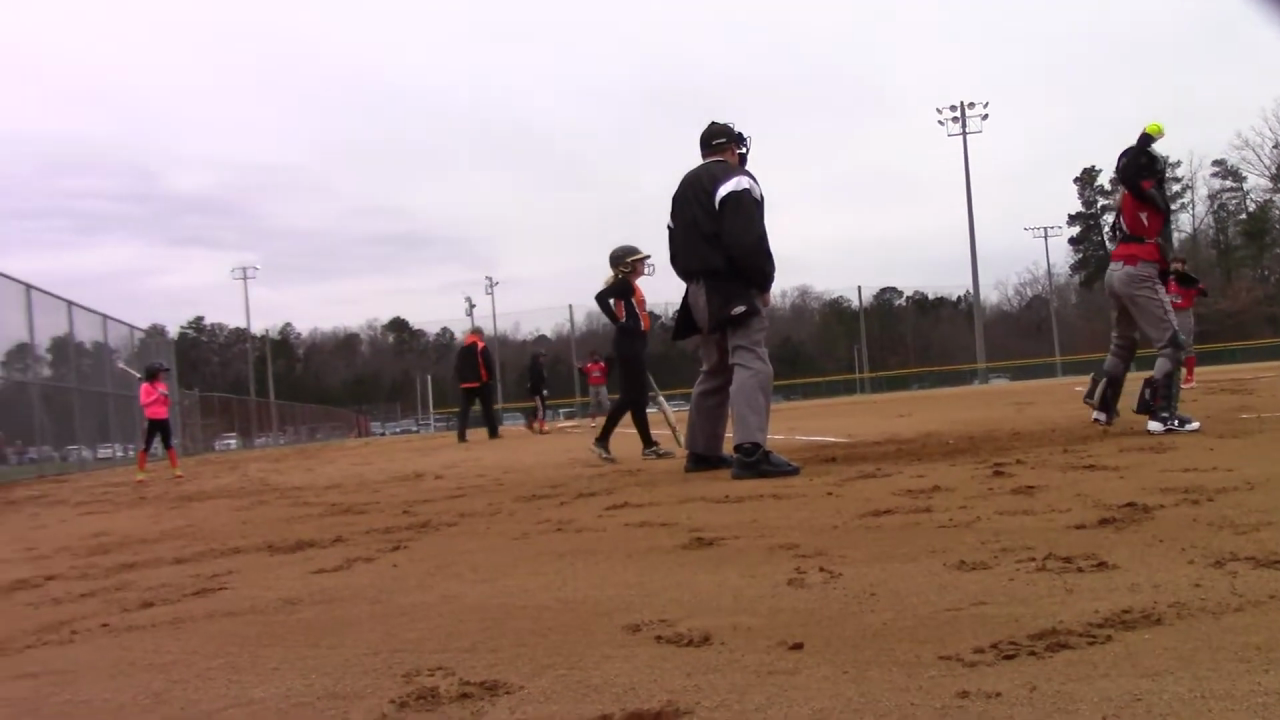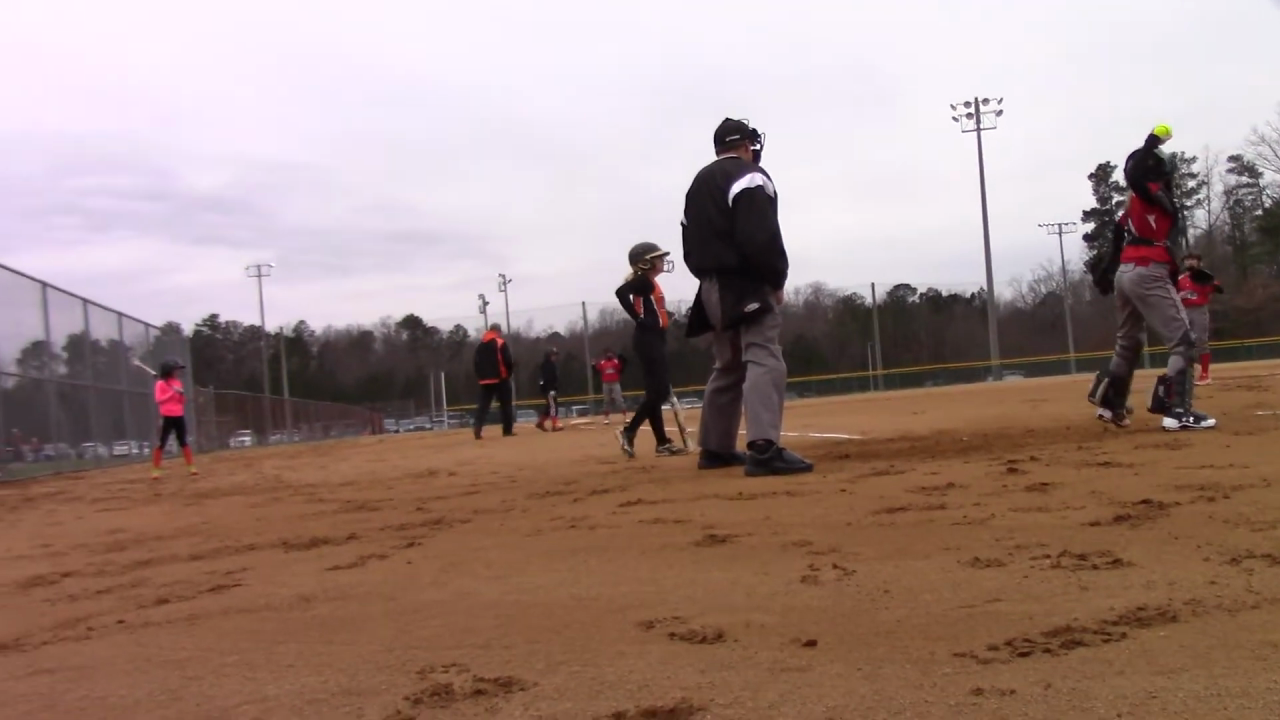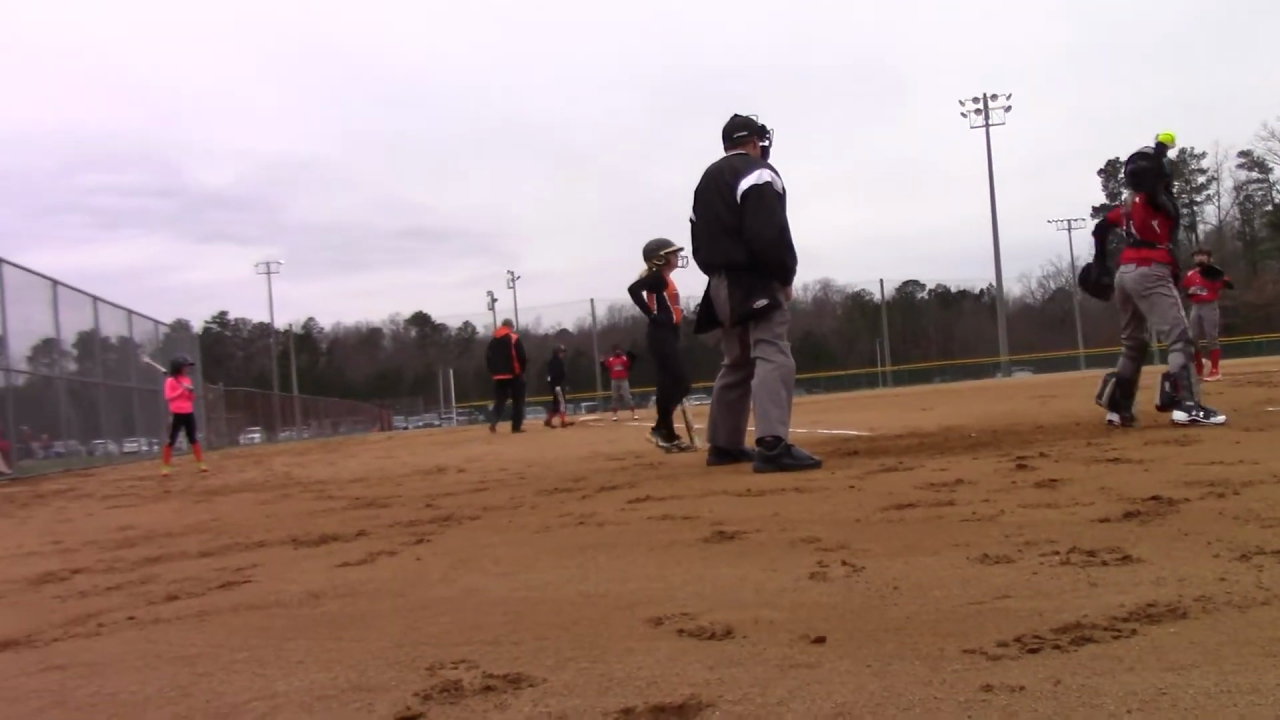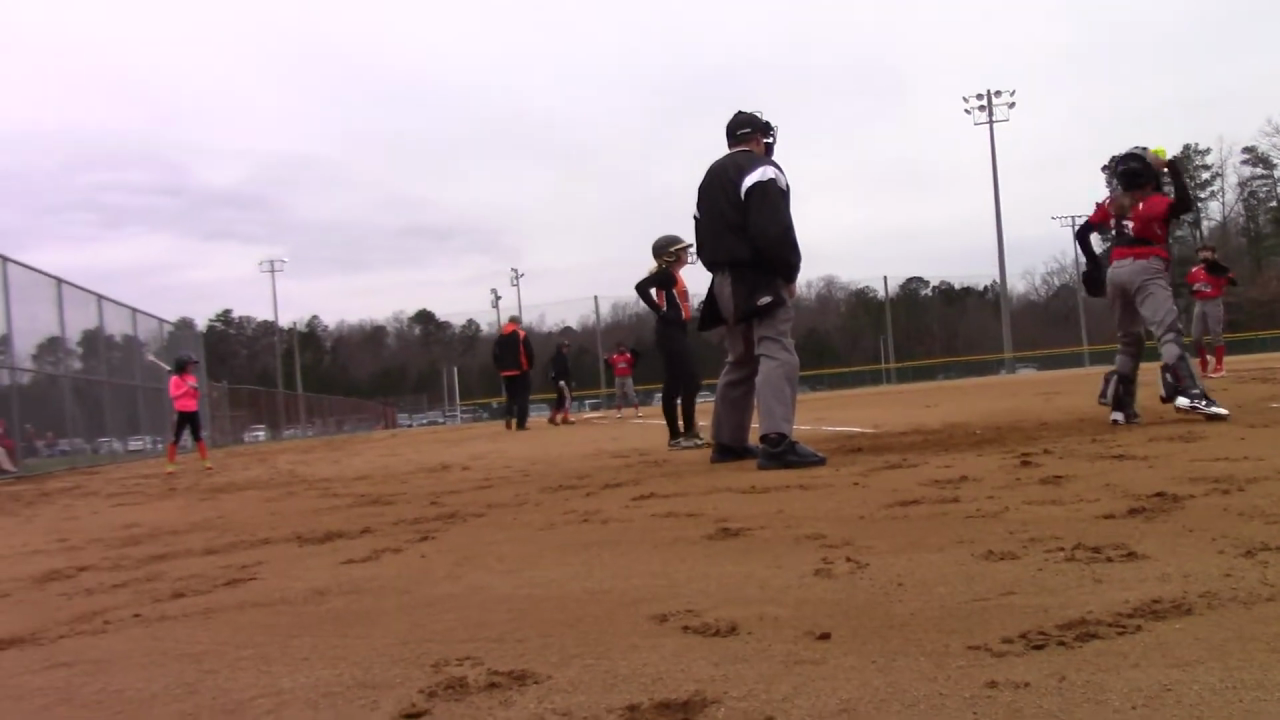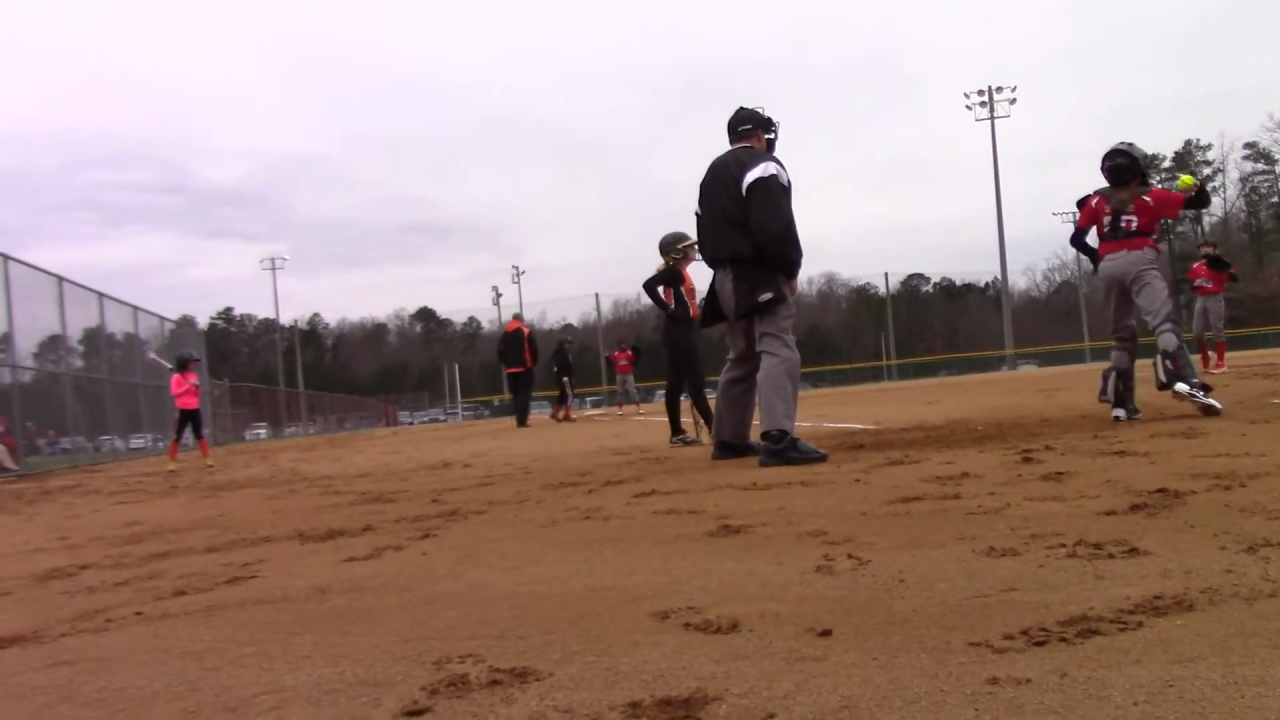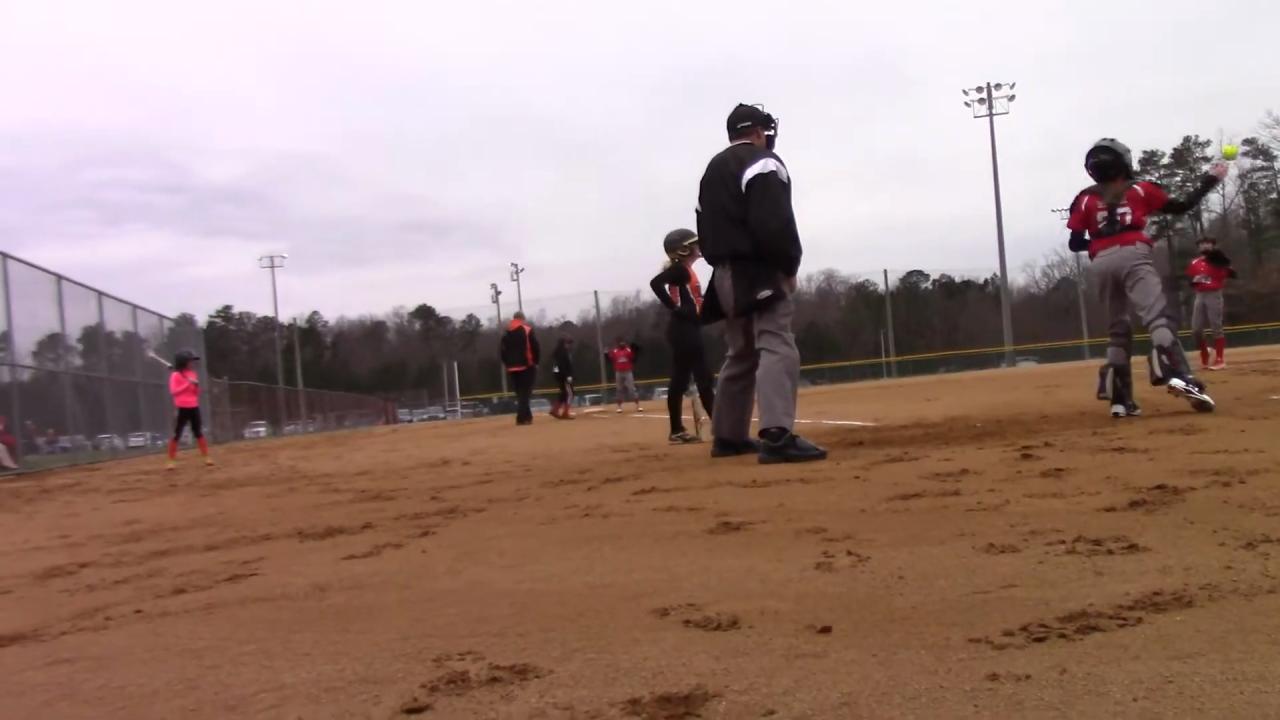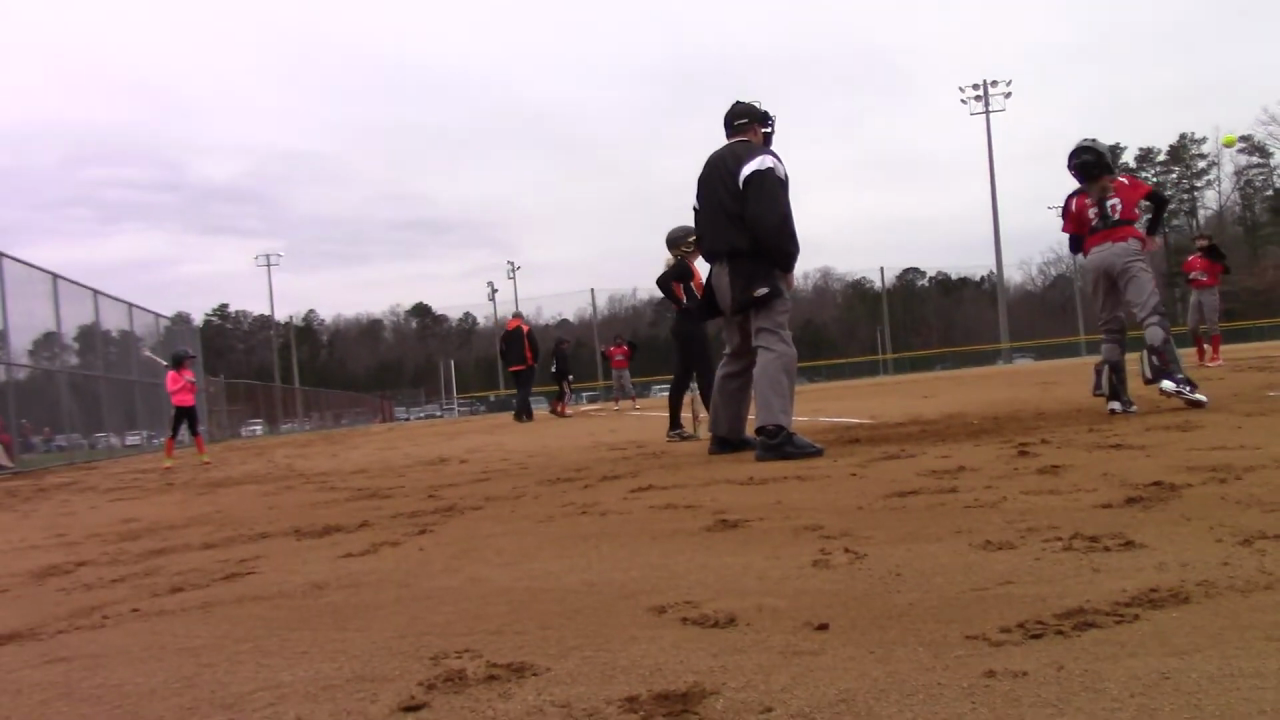
dt=0.1s
person 1, frame 1
left shoulder: (683, 188)
right shoulder: (736, 180)
left elbow: (677, 247)
right elbow: (747, 241)
left wrist: (696, 280)
right wrist: (764, 283)
left hip: (699, 291)
right hip: (732, 288)
left knee: (715, 370)
right knee: (750, 364)
left ankle: (702, 451)
right ankle: (750, 452)
person 1, frame 2
left shoulder: (697, 185)
right shoulder: (749, 177)
left elbow: (690, 244)
right elbow: (760, 238)
left wrist: (710, 277)
right wrist: (777, 280)
left hip: (712, 289)
right hip: (745, 285)
left knee: (728, 367)
right knee: (764, 361)
left ankle: (715, 448)
right ankle: (764, 449)
person 1, frame 3
left shoulder: (705, 181)
right shoulder: (758, 173)
left elbow: (699, 240)
right elbow: (769, 234)
left wrist: (719, 273)
right wrist: (786, 276)
left hip: (721, 285)
right hip: (754, 281)
left knee: (736, 364)
right knee: (772, 357)
left ankle: (724, 444)
right ankle: (772, 445)
person 1, frame 4
left shoulder: (710, 178)
right shoulder: (761, 170)
left elbow: (703, 237)
right elbow: (773, 231)
left wrist: (722, 270)
right wrist: (789, 273)
left hip: (725, 282)
right hip: (758, 278)
left knee: (740, 361)
right knee: (776, 354)
left ankle: (728, 441)
right ankle: (776, 442)
person 1, frame 5
left shoulder: (711, 174)
right shoulder: (763, 166)
left elbow: (705, 233)
right elbow: (775, 228)
left wrist: (723, 267)
right wrist: (791, 269)
left hip: (727, 278)
right hip: (760, 275)
left knee: (741, 358)
right knee: (778, 351)
left ankle: (729, 438)
right ankle: (778, 439)
person 1, frame 6
left shoulder: (712, 171)
right shoulder: (762, 163)
left elbow: (705, 231)
right elbow: (774, 224)
left wrist: (723, 264)
right wrist: (790, 267)
left hip: (725, 275)
right hip: (758, 272)
left knee: (741, 355)
right knee: (777, 348)
left ankle: (728, 436)
right ankle: (777, 436)
person 1, frame 7
left shoulder: (709, 168)
right shoulder: (760, 160)
left elbow: (703, 227)
right elbow: (772, 221)
left wrist: (720, 261)
right wrist: (787, 264)
left hip: (723, 272)
right hip: (756, 269)
left knee: (738, 353)
right knee: (774, 346)
left ankle: (725, 433)
right ankle: (774, 434)
person 2, frame 1
left shoulder: (1128, 198)
right shoulder: (1145, 193)
right elbow: (1130, 179)
right wrist: (1144, 143)
left hip: (1115, 273)
right hip: (1138, 273)
left knee: (1122, 344)
right knee: (1169, 343)
left ankle: (1103, 407)
right ankle: (1162, 414)
person 2, frame 2
left shoulder: (1134, 202)
right shoulder: (1151, 196)
left elbow: (1118, 233)
right elbow: (1140, 182)
right wrist: (1152, 144)
left hip: (1124, 274)
right hip: (1149, 275)
left knee: (1128, 343)
right knee: (1180, 341)
left ankle: (1111, 404)
right ankle: (1177, 411)
person 2, frame 3
left shoulder: (1130, 203)
right shoulder: (1155, 200)
left elbow: (1101, 229)
right elbow: (1150, 189)
left wrist: (1099, 266)
right wrist: (1159, 150)
left hip: (1124, 275)
right hip: (1150, 275)
left knee: (1133, 344)
right knee: (1178, 340)
left ankle: (1118, 408)
right ankle: (1186, 405)
person 2, frame 4
left shoulder: (1110, 203)
right shoulder: (1152, 203)
left elbow: (1082, 234)
right elbow: (1183, 203)
left wrist: (1092, 265)
right wrist: (1172, 167)
left hip: (1115, 271)
right hip: (1146, 270)
left knee: (1129, 339)
right knee: (1168, 332)
left ankle: (1121, 406)
right ankle: (1187, 394)
person 2, frame 5
left shoulder: (1096, 200)
right shoulder: (1151, 197)
left elbow: (1076, 239)
right elbow: (1201, 202)
left wrist: (1095, 257)
left hip: (1108, 266)
right hip: (1139, 261)
left knee: (1122, 335)
right knee: (1165, 322)
left ankle: (1122, 403)
right ankle: (1185, 381)
person 2, frame 6
left shoulder: (1085, 199)
right shoulder: (1140, 189)
left elbow: (1075, 244)
right elbow: (1182, 207)
right wrist: (1210, 180)
left hip: (1101, 262)
right hip: (1133, 255)
left knee: (1118, 330)
right knee: (1159, 317)
left ankle: (1120, 399)
right ankle: (1180, 376)
person 2, frame 7
left shoulder: (1074, 201)
right shoulder: (1125, 183)
left elbow: (1074, 245)
right elbow: (1159, 201)
right wrist: (1151, 233)
left hip: (1094, 259)
right hip: (1125, 251)
left knee: (1111, 326)
right knee: (1151, 314)
left ankle: (1115, 395)
right ankle: (1172, 377)
person 3, frame 1
left shoulder: (631, 287)
right shoulder: (624, 284)
right elbow: (601, 297)
right wrist: (618, 323)
left hip: (634, 345)
right hip: (628, 344)
left knee: (639, 397)
right knee: (631, 396)
left ankle: (649, 445)
right ankle: (602, 440)
person 3, frame 2
left shoulder: (651, 284)
right shoulder: (643, 281)
right elbow: (620, 292)
right wrist: (638, 318)
left hip: (654, 340)
right hip: (647, 340)
left knee: (657, 391)
right knee: (658, 390)
left ankle: (661, 442)
right ankle: (629, 431)
person 3, frame 3
left shoulder: (665, 280)
right shoulder: (657, 277)
right elbow: (633, 289)
right wrist: (651, 315)
left hip: (667, 337)
right hip: (661, 336)
left knee: (668, 386)
right knee: (680, 383)
left ankle: (669, 437)
right ankle: (660, 429)
person 3, frame 4
left shoulder: (674, 277)
right shoulder: (666, 274)
right elbow: (641, 287)
right wrist: (659, 312)
left hip: (676, 334)
right hip: (670, 334)
left knee: (672, 385)
right knee: (690, 382)
left ankle: (675, 436)
right ankle: (689, 433)
person 3, frame 5
left shoulder: (681, 273)
right shoulder: (673, 271)
right elbow: (648, 285)
right wrist: (667, 310)
left hip: (683, 331)
right hip: (678, 332)
left knee: (676, 383)
right knee: (696, 381)
left ankle: (677, 433)
right ankle: (714, 429)
person 3, frame 6
left shoulder: (686, 270)
right shoulder: (679, 269)
right elbow: (656, 283)
right wrist: (674, 308)
left hip: (685, 328)
right hip: (684, 328)
left knee: (679, 380)
right knee: (704, 378)
left ankle: (677, 430)
person 3, frame 7
left shoulder: (688, 267)
right shoulder: (683, 266)
right elbow: (662, 281)
right wrist: (681, 305)
left hip: (688, 326)
right hip: (689, 326)
left knee: (682, 377)
right knee: (706, 375)
left ankle: (675, 428)
